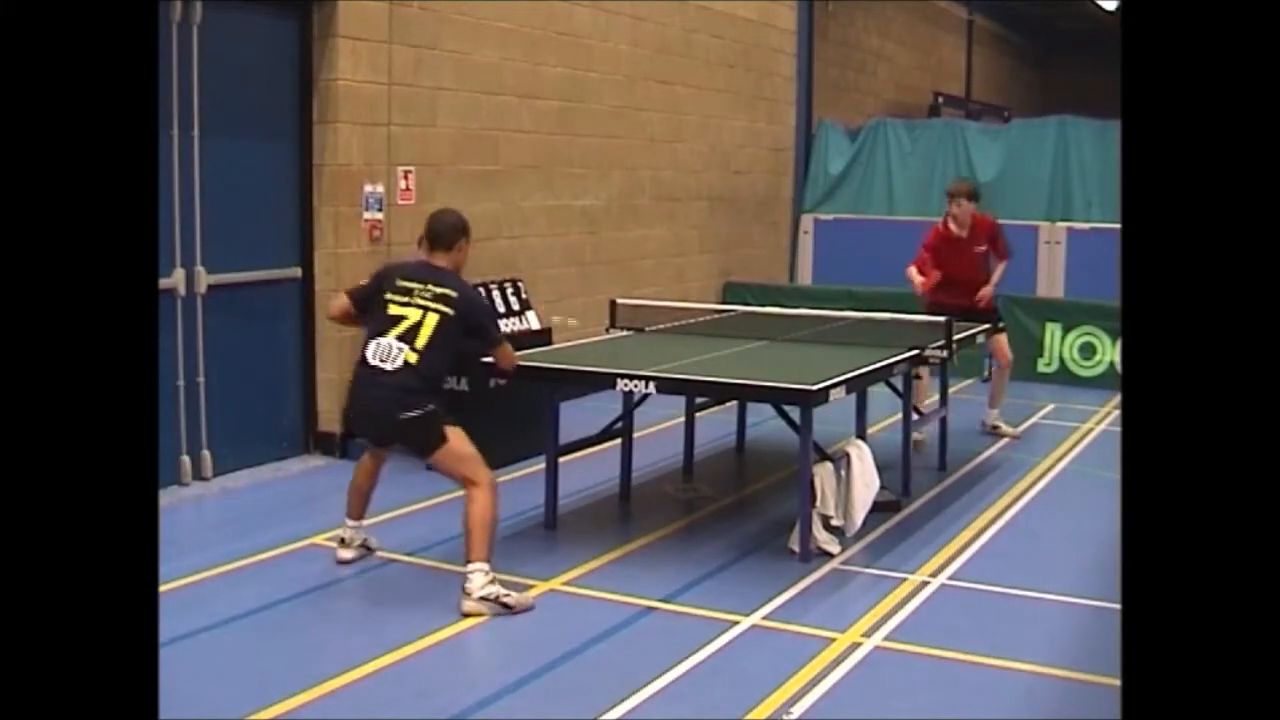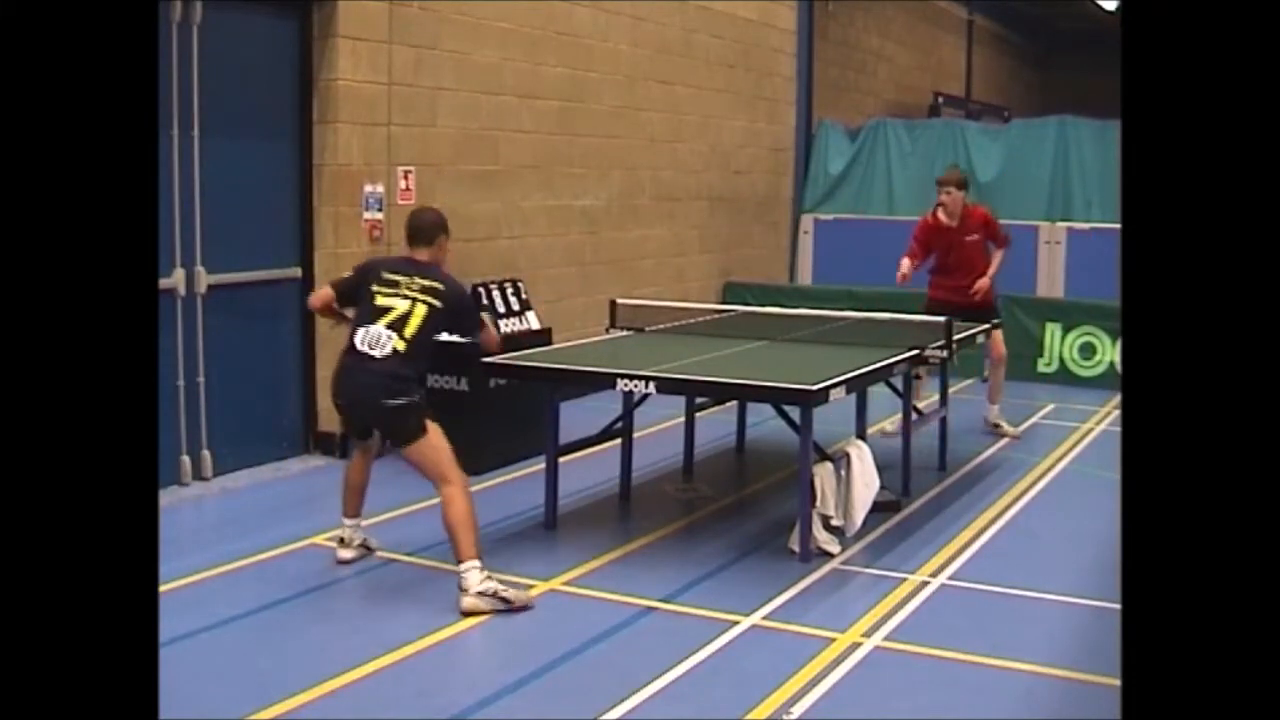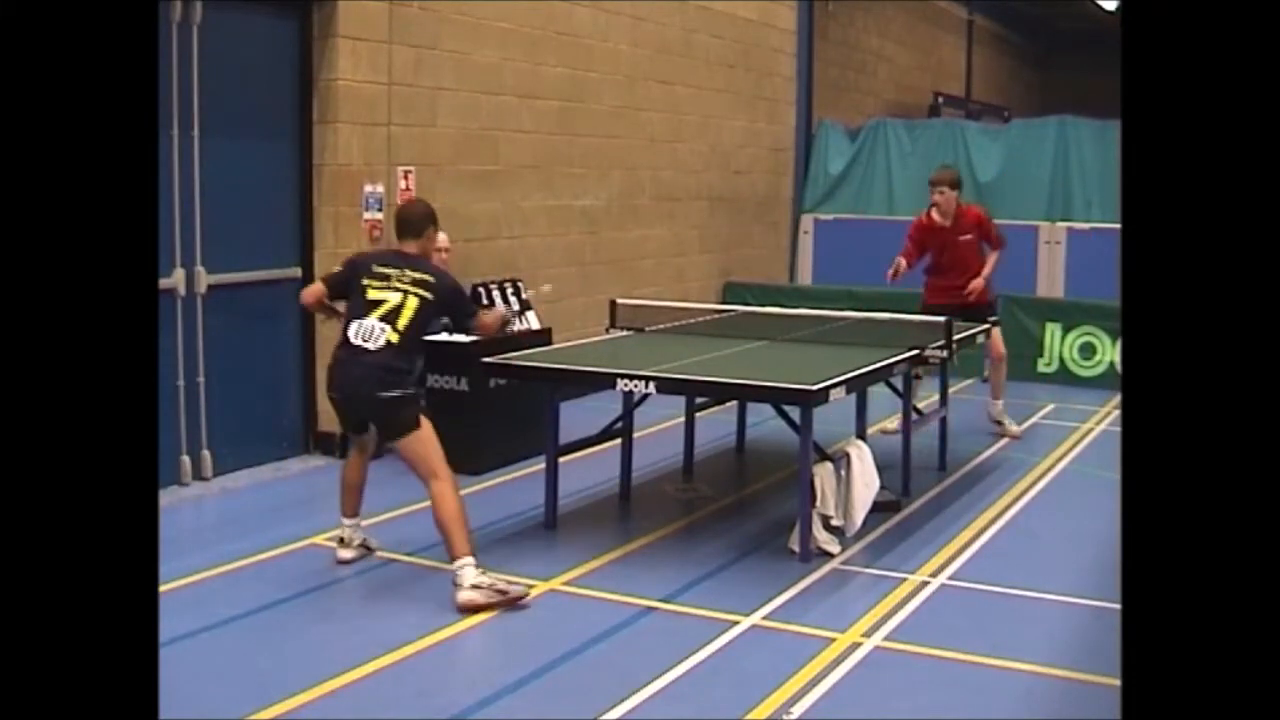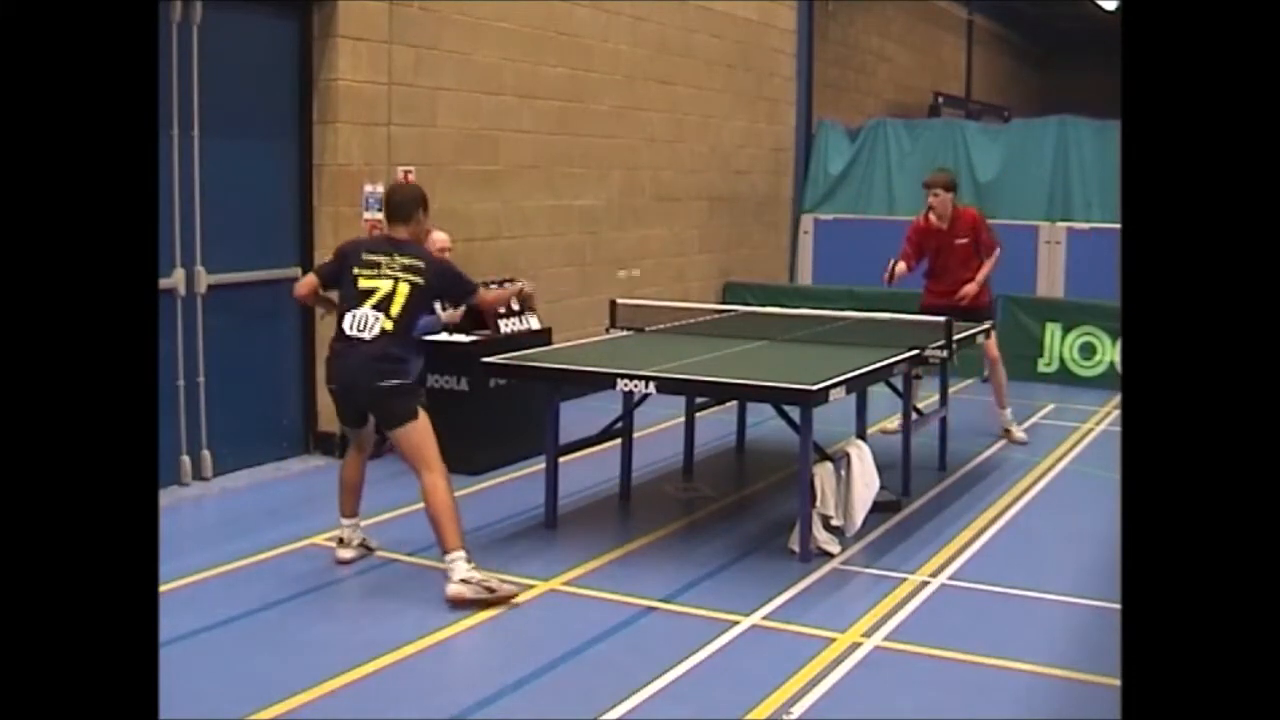
dt=0.1s
person 1, frame 1
left shoulder: (390, 275)
right shoulder: (466, 298)
left elbow: (336, 312)
right elbow: (507, 363)
right wrist: (490, 341)
left hip: (363, 397)
right hip: (411, 407)
left knee: (374, 453)
right knee: (480, 482)
left ankle: (351, 537)
right ankle: (479, 586)
person 1, frame 2
left shoulder: (374, 269)
right shoulder: (450, 290)
left elbow: (317, 303)
right elbow: (490, 342)
right wrist: (487, 324)
left hip: (347, 385)
right hip: (394, 394)
left knee: (364, 449)
right knee: (453, 482)
left ankle: (350, 538)
right ankle: (475, 583)
person 1, frame 3
left shoulder: (362, 263)
right shoulder: (438, 281)
left elbow: (309, 299)
right elbow: (487, 325)
right wrist: (506, 314)
left hip: (342, 380)
right hip: (389, 388)
left knee: (360, 448)
right knee: (441, 479)
left ankle: (349, 537)
right ankle: (469, 579)
person 1, frame 4
left shoulder: (353, 251)
right shoulder: (432, 267)
left elbow: (302, 291)
right elbow: (485, 300)
right wrist: (515, 291)
left hip: (341, 371)
right hip: (387, 377)
left knee: (358, 446)
right knee: (432, 470)
left ankle: (350, 537)
right ankle: (460, 572)
person 2, frame 1
left shoulder: (989, 227)
right shoulder: (938, 234)
left elbow: (1002, 257)
right elbow: (917, 267)
left wrist: (991, 286)
right wrist: (918, 279)
left hip: (980, 301)
right hip: (943, 302)
left knee: (1005, 360)
left ankle: (992, 419)
person 2, frame 2
left shoulder: (982, 217)
right shoulder: (928, 224)
left elbow: (1001, 245)
right elbow: (912, 256)
left wrist: (989, 277)
right wrist: (904, 268)
left hip: (978, 294)
right hip: (942, 296)
left knee: (999, 354)
left ankle: (993, 416)
person 2, frame 3
left shoulder: (976, 217)
right shoulder: (922, 224)
left elbow: (997, 246)
right elbow: (908, 257)
left wrist: (983, 278)
right wrist: (898, 268)
left hip: (976, 295)
right hip: (938, 297)
left knee: (998, 353)
left ankle: (998, 414)
person 2, frame 4
left shoulder: (972, 219)
right shoulder: (920, 226)
left elbow: (993, 252)
right elbow: (907, 260)
left wrist: (977, 282)
right wrist: (895, 271)
left hip: (973, 298)
right hip: (936, 299)
left knee: (993, 357)
left ankle: (1007, 421)
